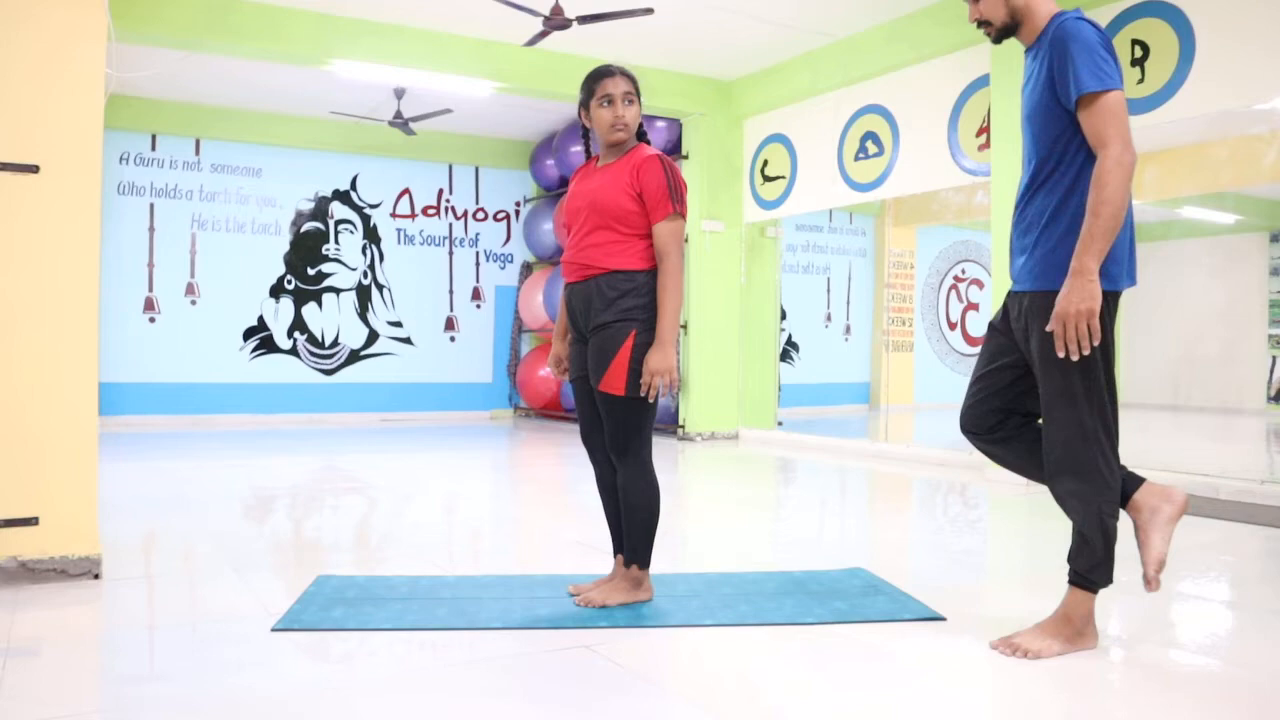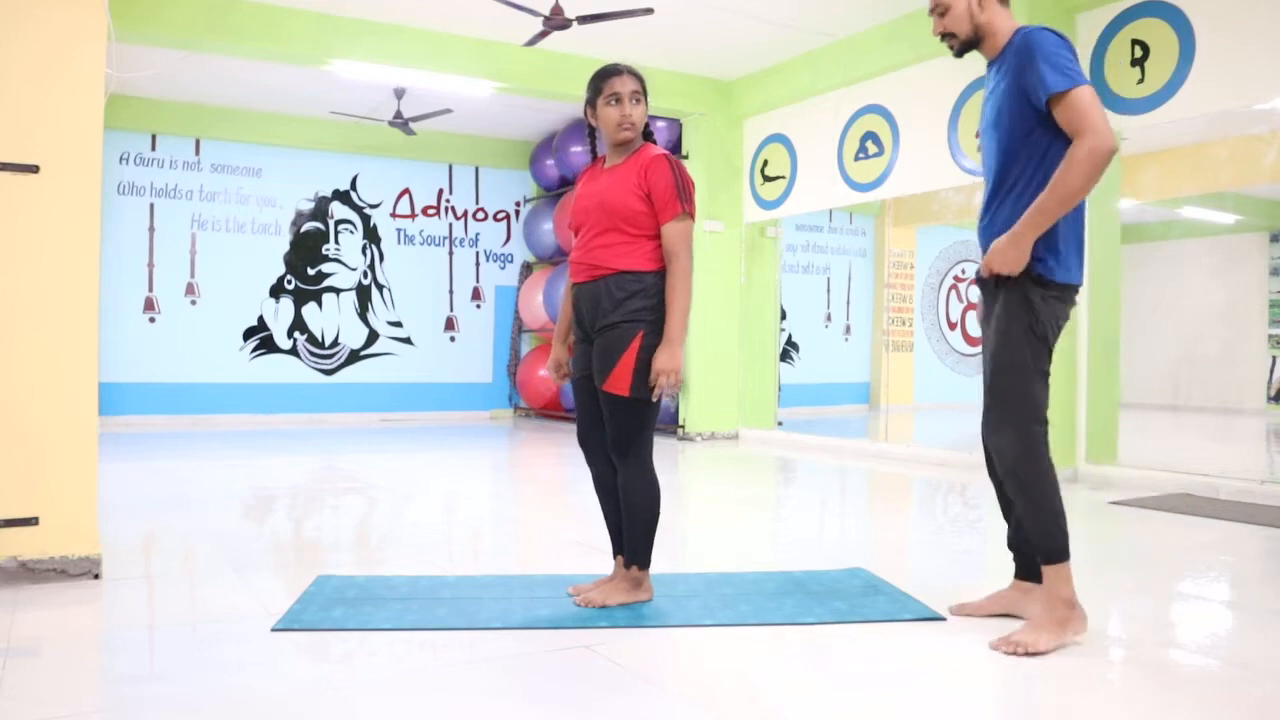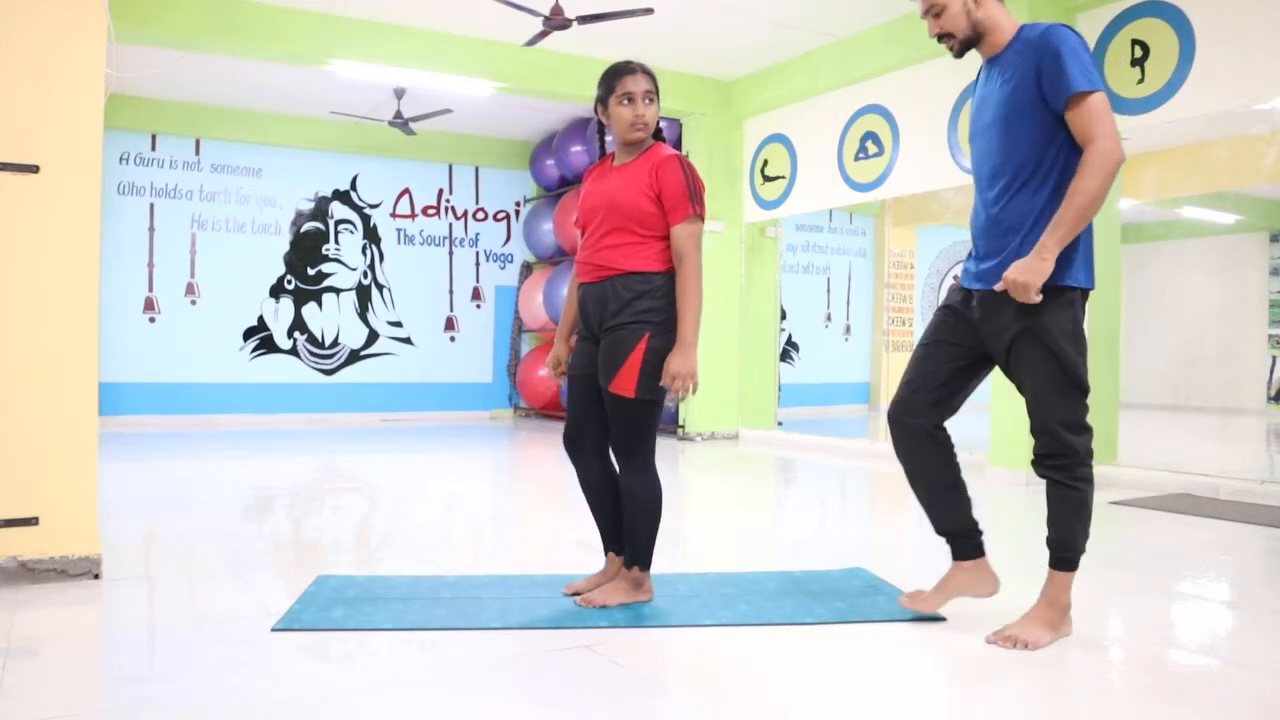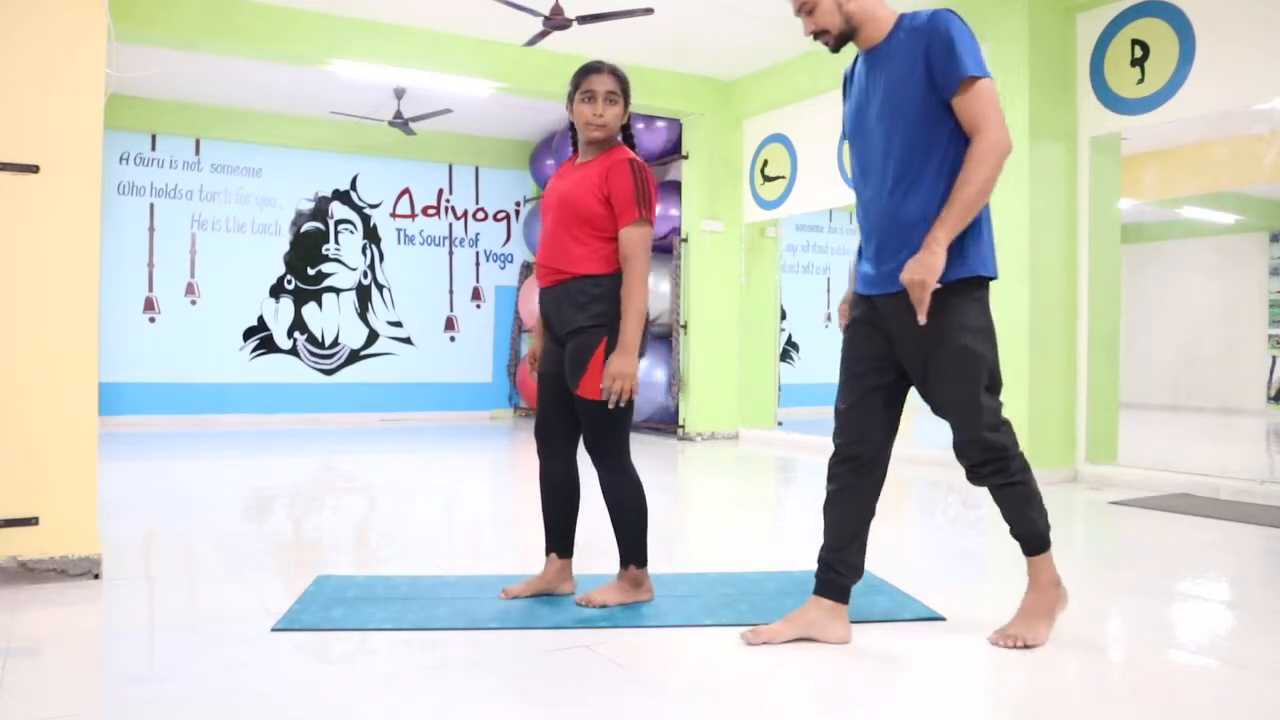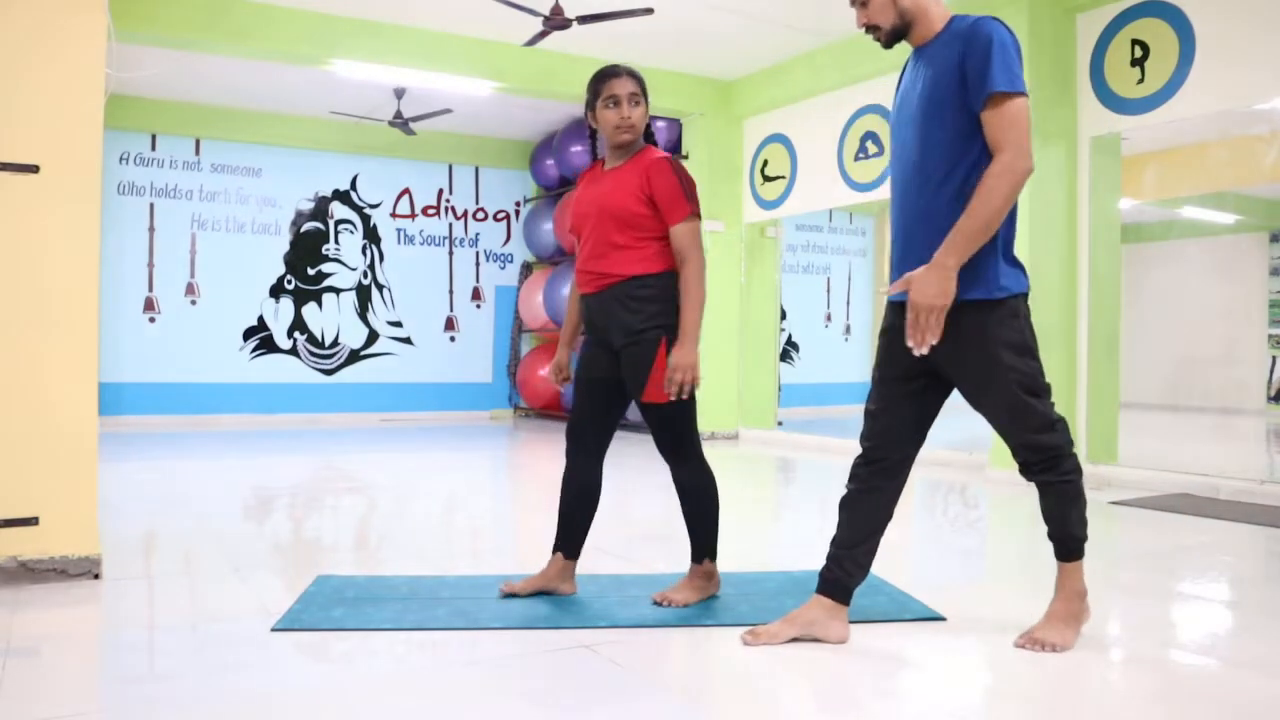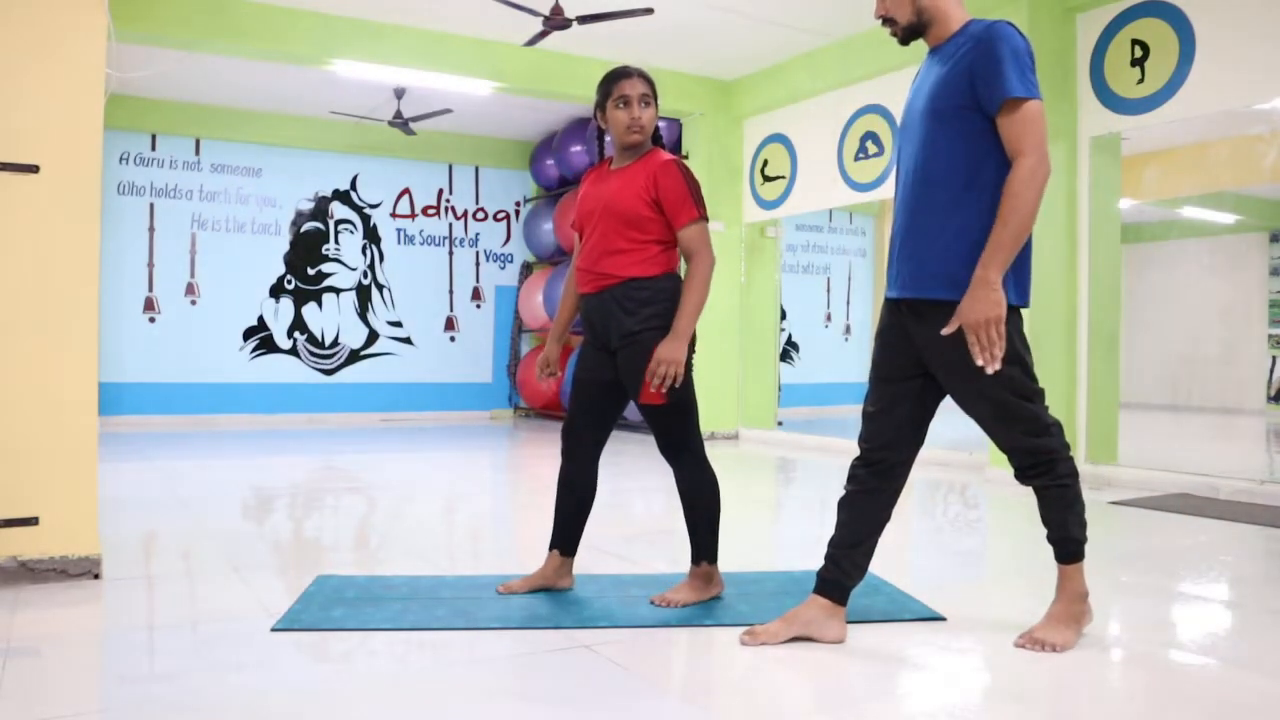
dt=0.7s
person 1, frame 1
right shoulder: (1041, 55)
left elbow: (1116, 154)
left wrist: (1082, 275)
left hip: (1069, 286)
right hip: (1031, 285)
left knee: (1075, 440)
right knee: (985, 418)
left ankle: (1078, 615)
right ankle: (1140, 499)
person 1, frame 2
right shoulder: (998, 72)
left elbow: (1097, 141)
left wrist: (1022, 236)
left hip: (1035, 273)
right hip: (1007, 275)
left knee: (1014, 428)
right knee: (1001, 436)
left ankle: (1062, 600)
right ankle: (1029, 583)
person 1, frame 3
right shoulder: (983, 81)
left elbow: (1104, 151)
left wrist: (1043, 256)
left hip: (1043, 292)
right hip: (978, 285)
left knee: (1059, 443)
right knee: (911, 414)
left ankle: (1056, 599)
right ankle: (968, 561)
person 1, frame 4
right shoulder: (856, 76)
left elbow: (992, 140)
left wrist: (935, 246)
left hip: (942, 286)
right hip: (876, 292)
left knee: (981, 438)
right knee: (855, 447)
left ankle: (1044, 582)
right ankle: (829, 604)
person 1, frame 5
right shoulder: (913, 68)
left elbow: (1013, 161)
left wrist: (945, 267)
left hip: (980, 296)
right hip: (913, 299)
left knee: (1039, 443)
right knee: (881, 451)
left ankle: (1071, 593)
right ankle: (830, 604)
person 1, frame 6
right shoulder: (930, 68)
left elbow: (1031, 163)
left wrist: (987, 281)
left hip: (971, 301)
right hip: (907, 301)
left knee: (1035, 447)
right knee: (878, 455)
left ankle: (1072, 595)
right ankle: (827, 605)
person 2, frame 1
left shoulder: (653, 167)
right shoulder: (581, 178)
left elbow: (671, 260)
left wrist: (666, 344)
right wrist: (561, 336)
left hip: (629, 313)
right hip: (586, 317)
left knee: (629, 450)
right knee: (599, 447)
left ankle: (636, 578)
right ankle: (621, 567)
person 2, frame 2
left shoulder: (660, 166)
right shoulder: (588, 179)
left elbow: (679, 261)
left wrist: (673, 343)
right wrist: (562, 337)
left hip: (635, 313)
right hip: (590, 318)
left knee: (629, 449)
right knee: (595, 447)
left ankle: (636, 578)
right ankle: (621, 567)
person 2, frame 3
left shoulder: (670, 167)
right shoulder: (595, 176)
left elbow: (689, 263)
left wrist: (686, 346)
right wrist: (563, 337)
left hip: (642, 312)
right hip: (596, 317)
left knee: (632, 450)
right knee: (581, 442)
left ankle: (637, 579)
right ankle: (616, 561)
person 2, frame 4
left shoulder: (626, 169)
right shoulder: (564, 173)
left elbow: (636, 265)
left wrist: (628, 349)
right wrist: (541, 333)
left hip: (601, 315)
right hip: (564, 319)
left knee: (607, 450)
right knee: (552, 444)
left ankle: (634, 577)
right ankle: (557, 568)
person 2, frame 5
left shoulder: (660, 169)
right shoulder: (588, 182)
left elbow: (690, 259)
left wrist: (687, 341)
right wrist: (565, 341)
left hip: (651, 317)
right hip: (603, 325)
left knee: (678, 446)
right knee: (582, 444)
left ankle: (703, 572)
right ankle: (561, 568)
person 2, frame 6
left shoulder: (667, 171)
right shoulder: (592, 181)
left elbow: (700, 257)
left wrist: (679, 337)
right wrist: (555, 336)
left hip: (649, 318)
right hip: (600, 325)
left knee: (681, 447)
right knee: (577, 442)
left ankle: (705, 573)
right ankle: (558, 564)
